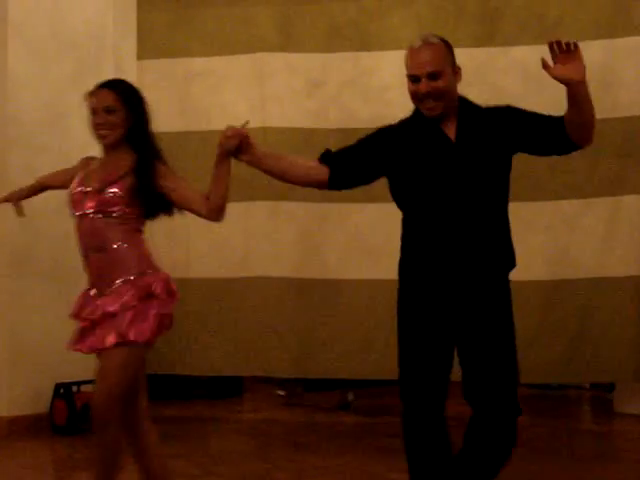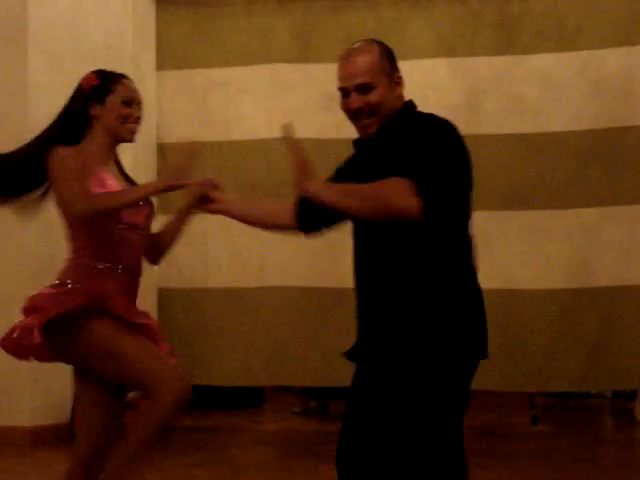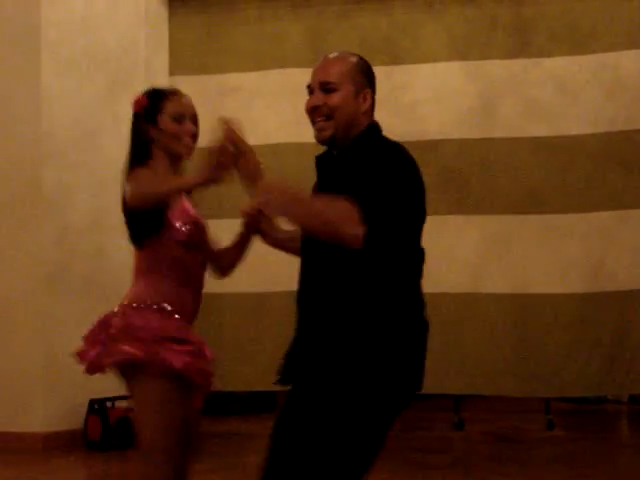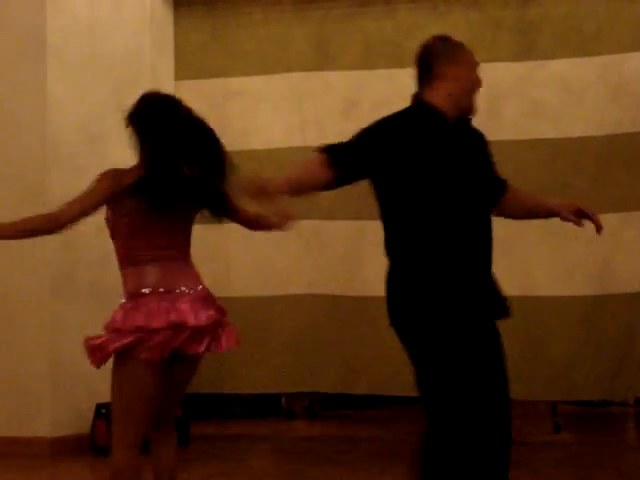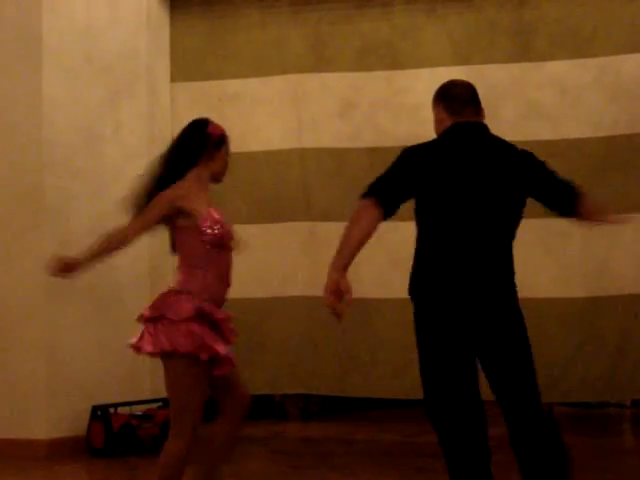
dt=0.5s
person 1, frame 1
left shoulder: (500, 124)
right shoulder: (392, 141)
left elbow: (578, 136)
right elbow: (327, 173)
left wrist: (576, 87)
right wrist: (254, 155)
left hip: (486, 287)
right hip: (422, 289)
left knee: (498, 407)
right knee: (422, 406)
person 1, frame 2
left shoulder: (431, 137)
right shoulder: (363, 160)
left elbow: (404, 201)
right elbow: (301, 216)
left wrist: (319, 190)
right wrist: (226, 204)
left hip: (436, 332)
right hip: (385, 335)
person 1, frame 3
left shoulder: (385, 162)
right shoulder: (332, 168)
left elbow: (348, 230)
left wrist: (260, 183)
right wrist: (273, 232)
left hip: (377, 357)
right hip: (330, 358)
person 1, frame 4
left shoulder: (467, 140)
right shoulder: (396, 135)
left elbow: (495, 196)
right elbow: (333, 165)
left wrist: (554, 208)
right wrist: (277, 185)
left hip: (470, 303)
right hip: (428, 305)
left knee: (489, 424)
right knee: (458, 431)
person 1, frame 5
left shoulder: (422, 159)
right shoulder: (517, 160)
left elbow: (372, 206)
right elbow: (573, 202)
left wrist: (337, 269)
right wrist: (601, 213)
left hip: (444, 307)
right hip: (497, 300)
left knee: (455, 415)
right knee: (524, 408)
person 2, frame 1
left shoulder: (148, 167)
right shoulder: (85, 168)
left elbow: (210, 209)
right elbow: (47, 183)
left wrist: (222, 159)
left hip: (134, 294)
right hip: (103, 298)
left knee: (106, 404)
right knee: (128, 410)
person 2, frame 2
left shoulder: (119, 175)
right shoulder: (66, 156)
left elbow: (151, 250)
right elbow: (81, 209)
left wrist: (191, 202)
right wrist: (154, 186)
left hip: (114, 313)
right hip: (78, 308)
right knee: (171, 385)
person 2, frame 3
left shoulder: (176, 190)
right shoulder: (143, 177)
left elbow: (221, 266)
right elbow: (134, 198)
left wrist: (249, 226)
right wrist: (200, 177)
left hip: (174, 334)
right hip: (144, 334)
person 2, frame 4
left shoulder: (118, 182)
right shoulder: (194, 182)
left elbow: (55, 222)
right elbow: (257, 221)
right wrist: (279, 219)
left hip: (149, 317)
right hip: (192, 312)
left knee: (125, 443)
right knee: (163, 428)
person 2, frame 5
left shoulder: (203, 203)
right shoulder: (176, 196)
right elbow: (126, 232)
right wrist: (80, 262)
left hip: (204, 321)
right hip: (183, 320)
left knee: (237, 403)
right knee: (186, 427)
